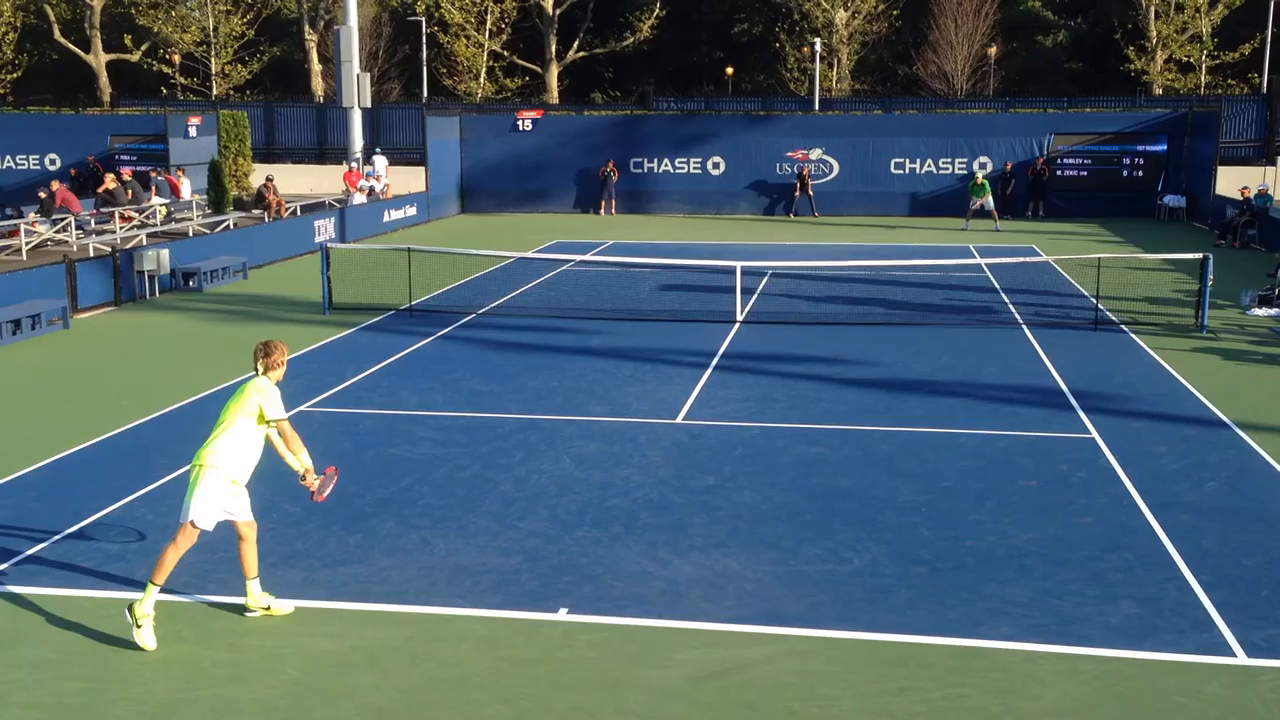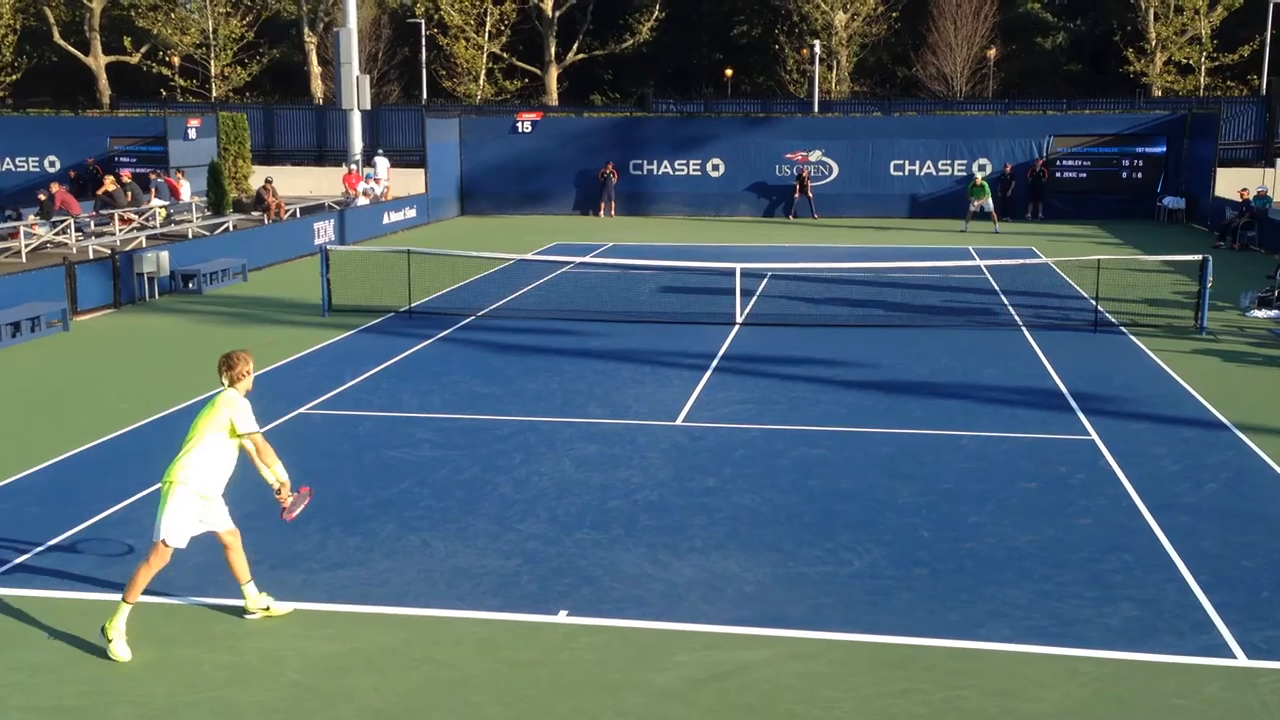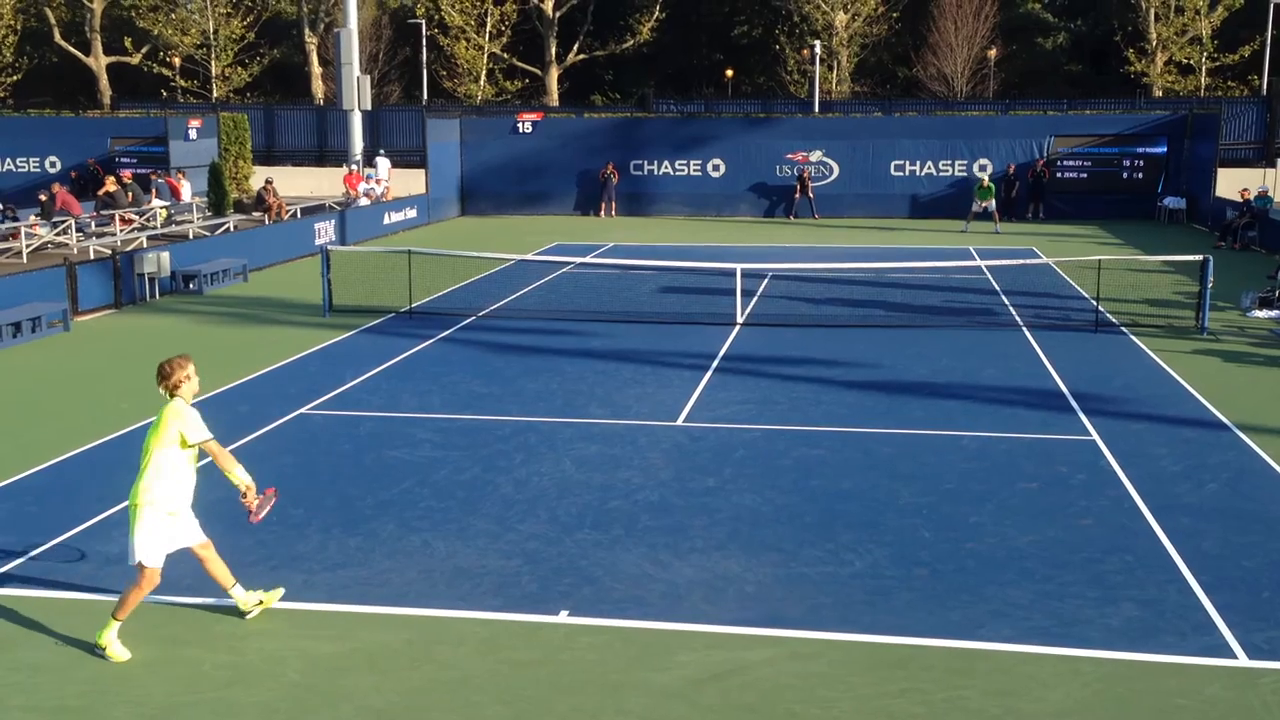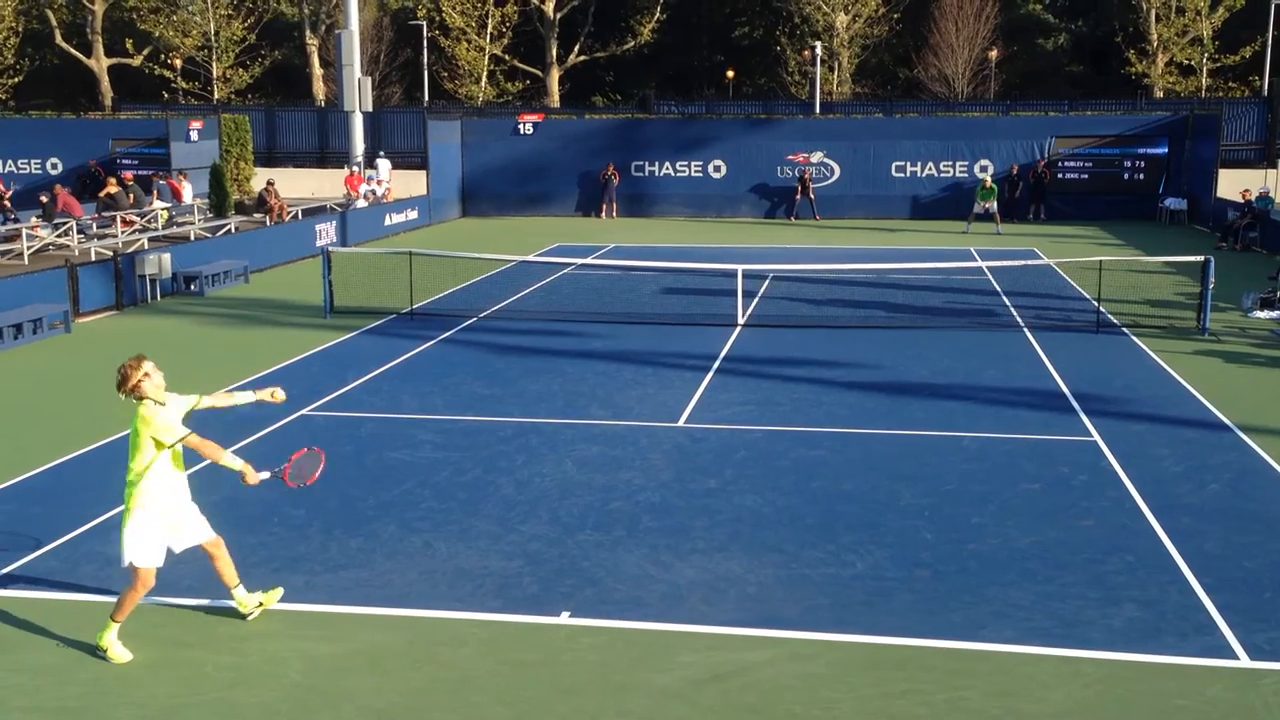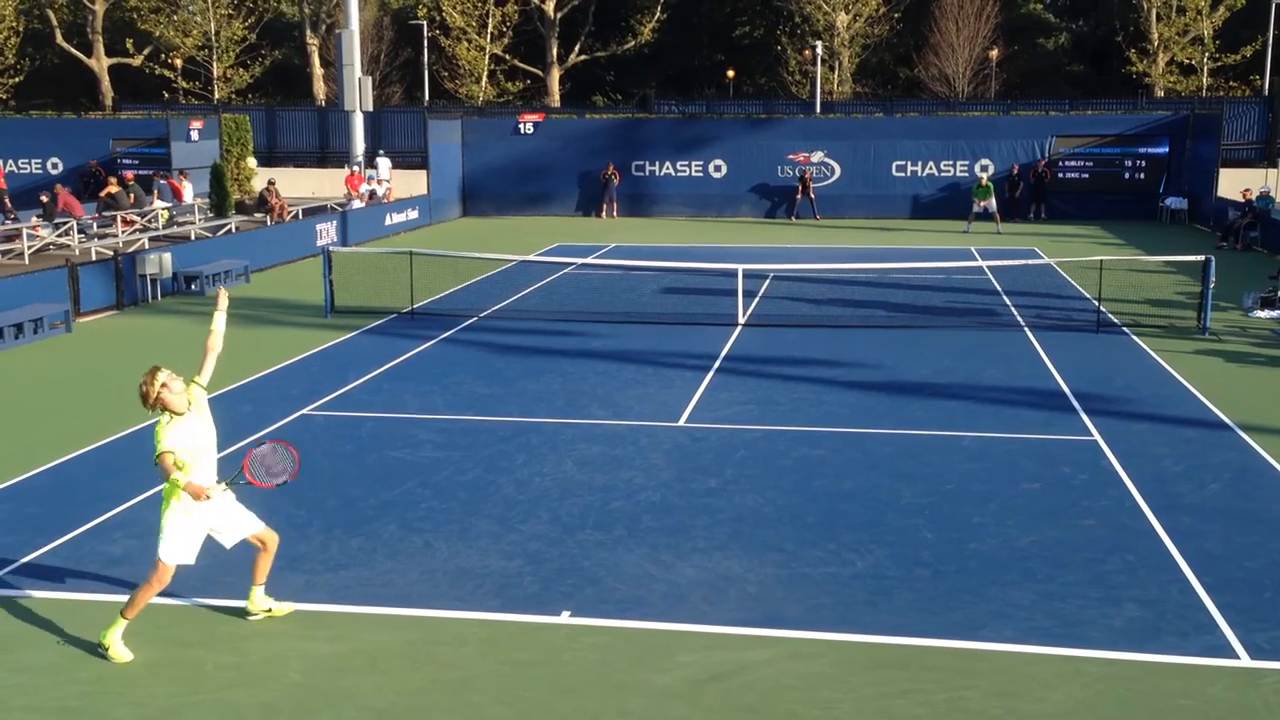
dt=0.3s
person 1, frame 1
left shoulder: (255, 389)
right shoulder: (265, 389)
left elbow: (276, 439)
right elbow: (288, 434)
left wrist: (301, 470)
right wrist: (308, 465)
left hip: (231, 475)
right hip: (215, 471)
left knee: (248, 529)
right knee: (186, 536)
left ankle: (255, 598)
right ankle: (143, 607)
person 1, frame 2
left shoulder: (225, 402)
right shoulder: (236, 403)
left elbow: (252, 451)
right elbow: (262, 447)
left wrist: (275, 484)
right wrist: (284, 479)
left hip: (205, 490)
right hip: (185, 487)
left knee: (232, 537)
right knee: (159, 555)
left ankle: (255, 601)
right ankle: (115, 626)
person 1, frame 3
left shoulder: (180, 412)
right shoulder: (182, 413)
left elbow: (217, 457)
right elbow: (218, 454)
left wrist: (241, 486)
right wrist: (248, 483)
left hip: (175, 505)
right hip: (153, 505)
left knee: (205, 548)
right knee: (148, 578)
left ankle: (245, 600)
right ankle: (107, 637)
person 1, frame 4
left shoulder: (170, 402)
right shoulder: (147, 414)
left elbow: (214, 399)
right elbow: (201, 446)
left wrist: (257, 394)
right wrist: (243, 467)
left hip: (175, 501)
right hip: (146, 509)
left knee: (216, 545)
right knee: (143, 579)
left ankle: (246, 601)
right ankle: (108, 638)
person 1, frame 5
left shoulder: (195, 396)
right shoulder: (166, 430)
left elbow: (212, 351)
right elbow: (167, 466)
left wrist: (220, 311)
right wrist: (186, 485)
left hip: (215, 497)
right hip: (184, 506)
left knee: (269, 539)
right knee: (160, 577)
left ankle: (258, 602)
right ankle: (112, 636)
